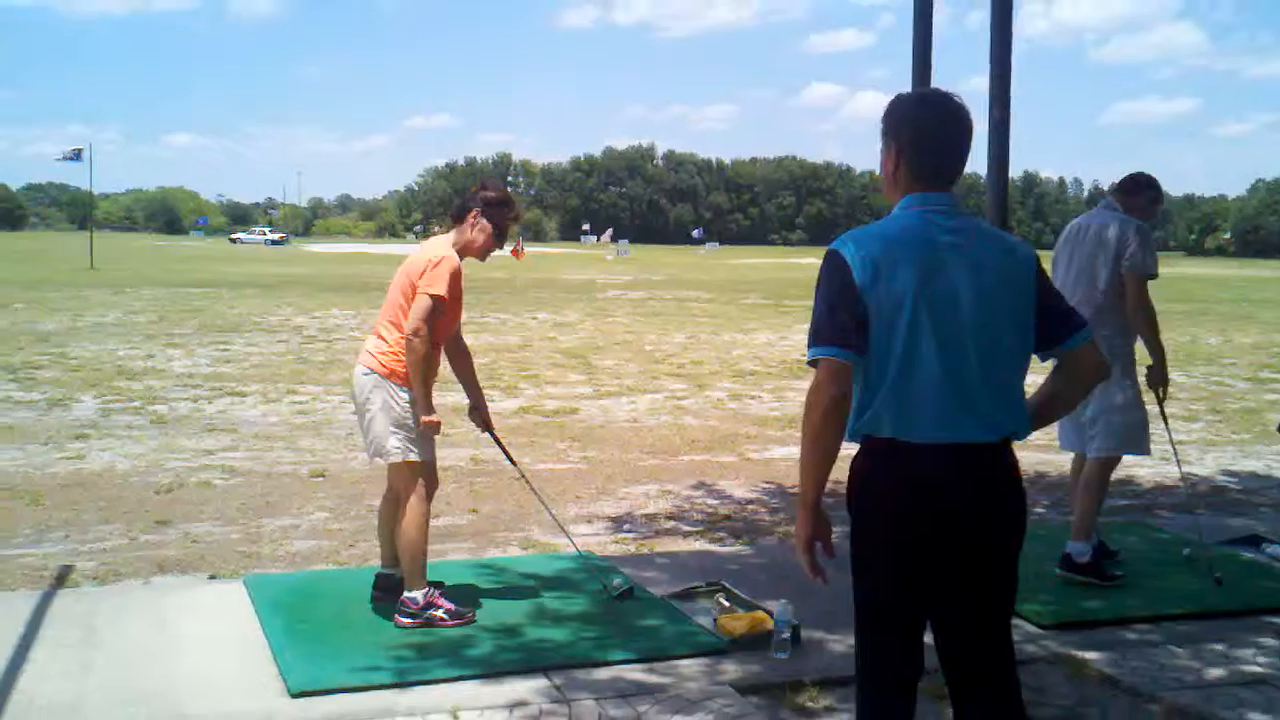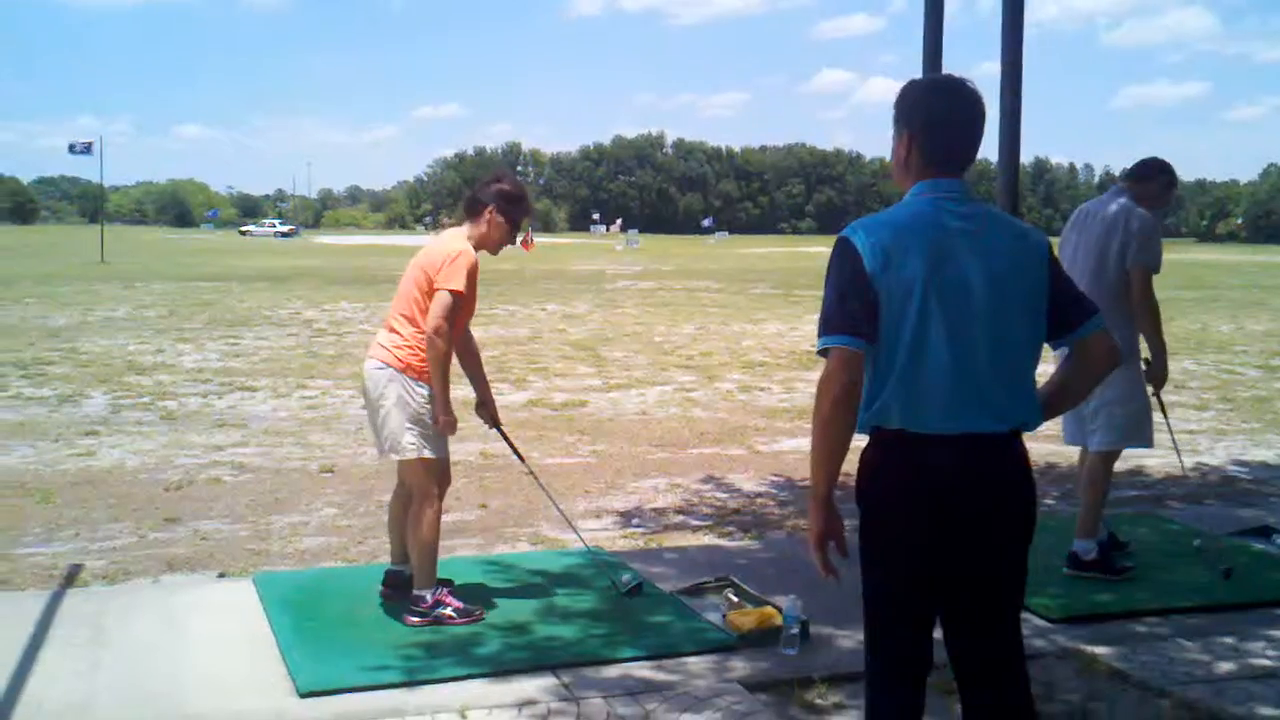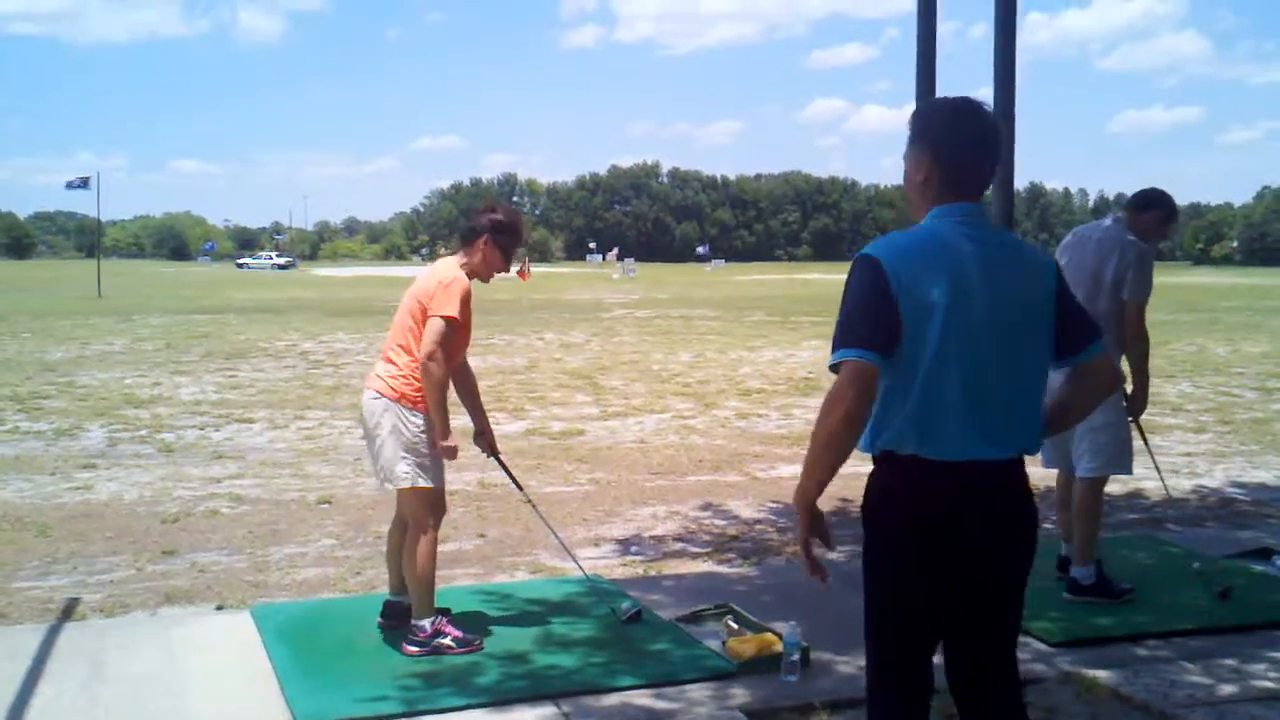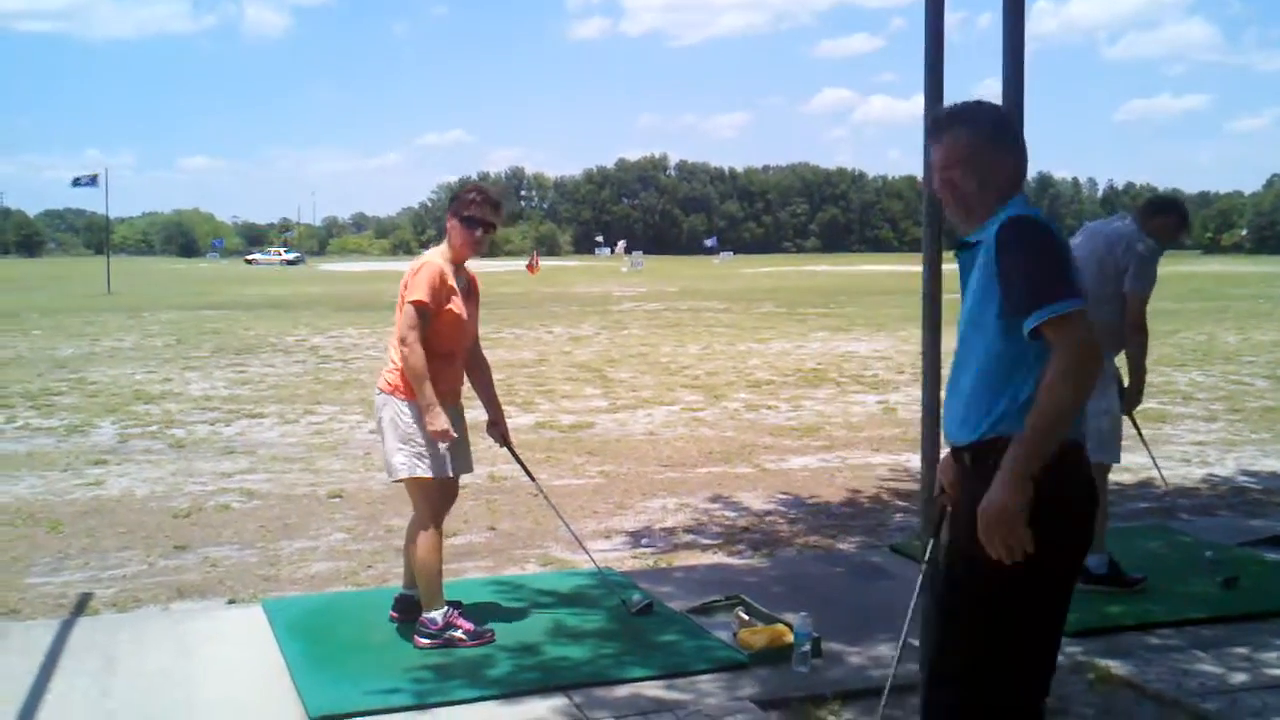
dt=0.4s
person 1, frame 1
left shoulder: (857, 255)
right shoulder: (1012, 256)
left elbow: (832, 391)
right elbow: (1087, 362)
left wrist: (809, 503)
left hip: (894, 482)
right hip: (988, 481)
right knee: (987, 669)
person 1, frame 2
left shoulder: (867, 242)
right shoulder: (1024, 243)
left elbow: (841, 382)
right elbow: (1099, 350)
left wrist: (820, 498)
left hip: (904, 473)
right hip: (998, 472)
left knee: (896, 666)
right knee: (996, 663)
person 1, frame 3
left shoulder: (887, 262)
right shoulder: (1035, 265)
left elbow: (854, 394)
right elbow: (1101, 373)
left wrist: (805, 501)
left hip: (912, 497)
right hip: (1002, 496)
person 1, frame 4
left shoulder: (1019, 232)
right shoulder: (998, 242)
left elbow: (1077, 351)
left wrist: (1013, 474)
right wrist: (964, 456)
left hip: (1024, 490)
right hip: (1037, 483)
person 2, frame 1
left shoulder: (440, 257)
right shoulder: (444, 260)
left elbow: (452, 342)
right elbow: (415, 333)
left wrist: (477, 401)
right wrist: (424, 405)
left hip: (383, 377)
right hip: (393, 381)
left knee: (402, 484)
right knee: (419, 487)
left ankle: (390, 577)
right ankle: (416, 600)
person 2, frame 2
left shoulder: (449, 246)
right shoulder: (461, 254)
left elbow: (459, 335)
right elbow: (434, 330)
left wrist: (484, 396)
right wrist: (442, 403)
left hip: (388, 369)
right hip: (406, 375)
left knee: (412, 480)
right knee: (432, 485)
left ankle: (400, 574)
right ankle: (425, 599)
person 2, frame 3
left shoulder: (444, 276)
right shoulder: (454, 282)
left elbow: (456, 364)
right elbow: (429, 356)
left wrist: (482, 425)
right wrist: (442, 429)
left hip: (387, 399)
right hip: (402, 405)
left knee: (410, 510)
right knee: (427, 514)
left ankle: (398, 604)
right ankle: (423, 629)
person 2, frame 4
left shoulder: (467, 280)
right shoulder: (431, 269)
left elbow: (471, 354)
right elbow: (408, 341)
left wrist: (495, 413)
right wrist: (431, 410)
left hip: (438, 401)
right hip: (411, 401)
left knee: (439, 498)
right knee: (431, 508)
left ankle: (410, 597)
right ankle: (433, 620)
person 3, frame 1
left shoulder: (1072, 227)
right shoulder: (1132, 230)
right elbow: (1137, 304)
right wrist: (1158, 360)
right hip: (1107, 357)
left knee: (1085, 452)
right knee: (1105, 454)
left ankle: (1087, 539)
right ankle: (1077, 553)
person 3, frame 2
left shoulder: (1082, 212)
right shoulder: (1139, 220)
right elbow: (1140, 298)
right wrist: (1159, 355)
left knee: (1091, 444)
right knee: (1105, 447)
left ankle: (1096, 533)
right ankle: (1083, 550)
person 3, frame 3
left shoulder: (1076, 236)
right shoulder: (1134, 250)
right elbow: (1133, 329)
right wrist: (1141, 386)
left hip: (1053, 366)
left knee: (1069, 467)
right knee: (1092, 473)
left ankle: (1070, 552)
right ankle: (1082, 575)
person 3, frame 4
left shoulder: (1093, 229)
right shoulder: (1141, 246)
right elbow: (1134, 323)
right wrist: (1137, 381)
right knee: (1095, 463)
right ankle: (1096, 565)
